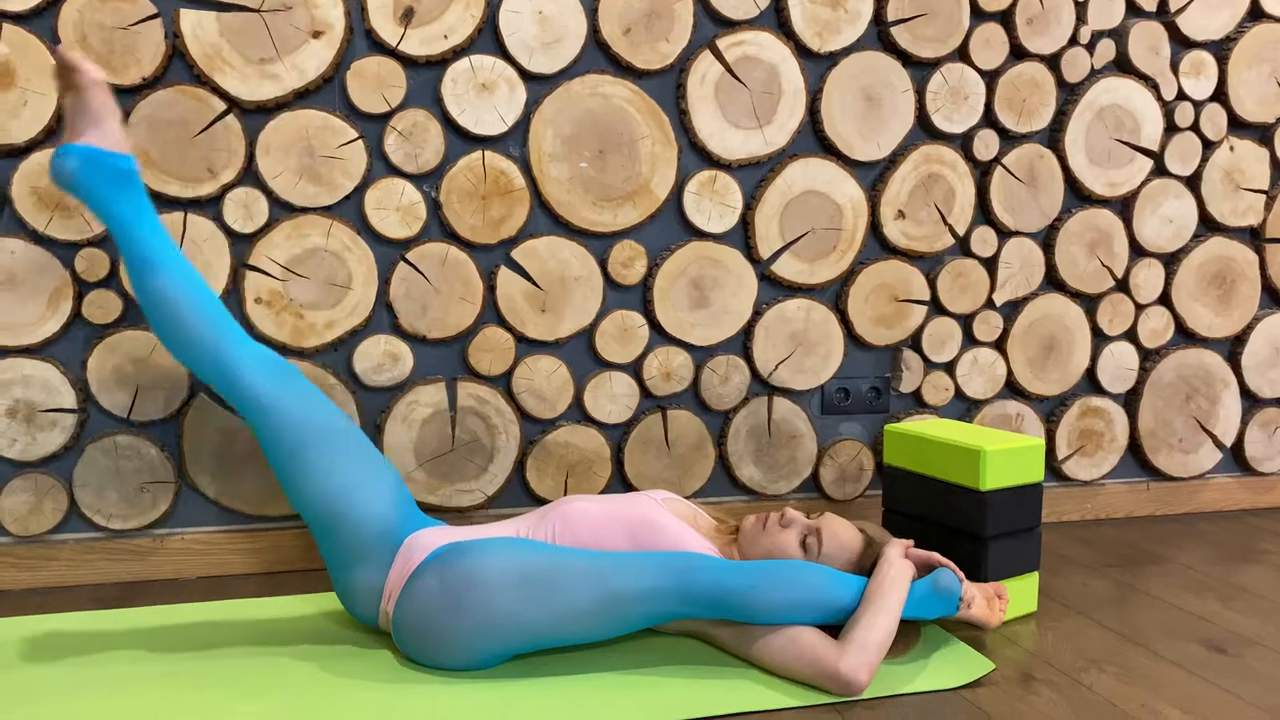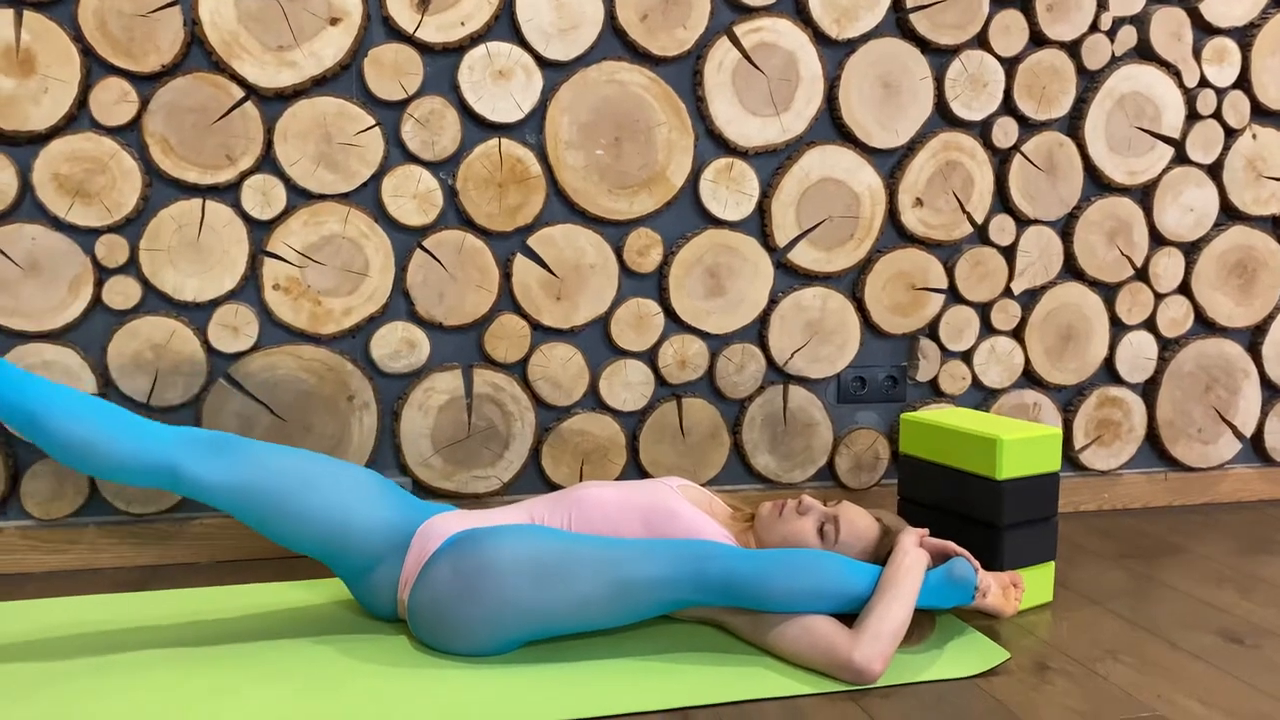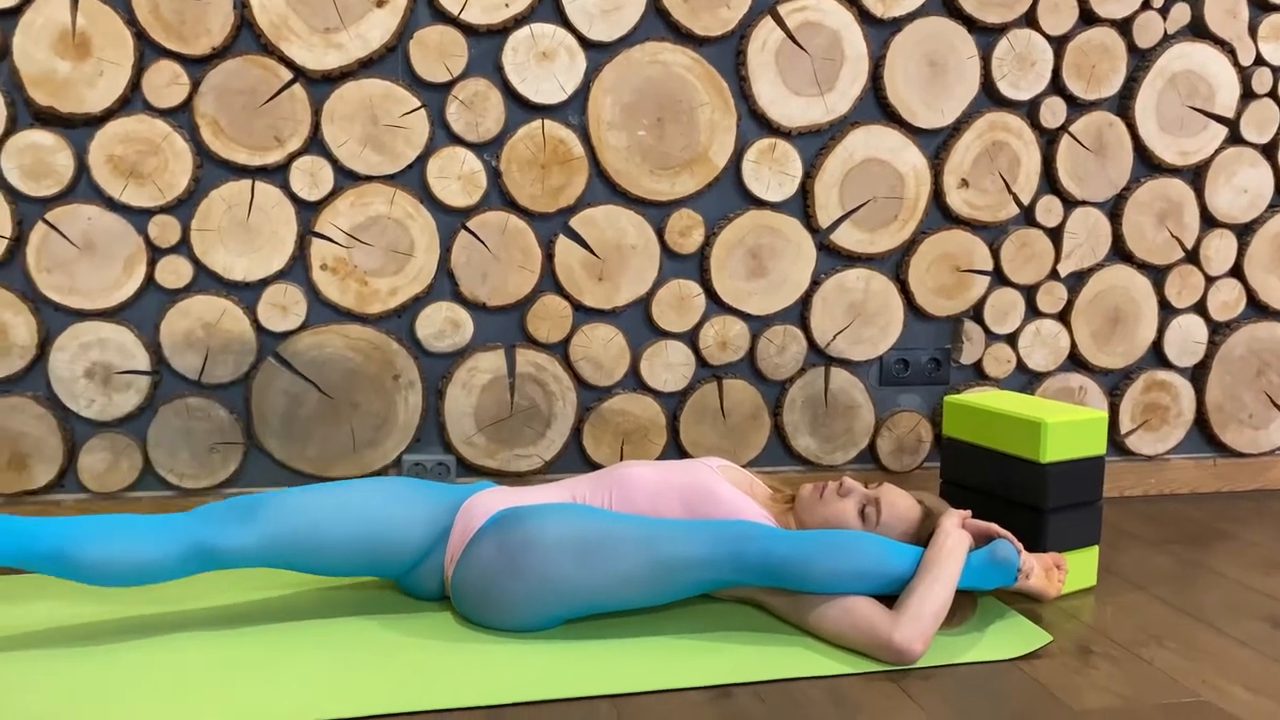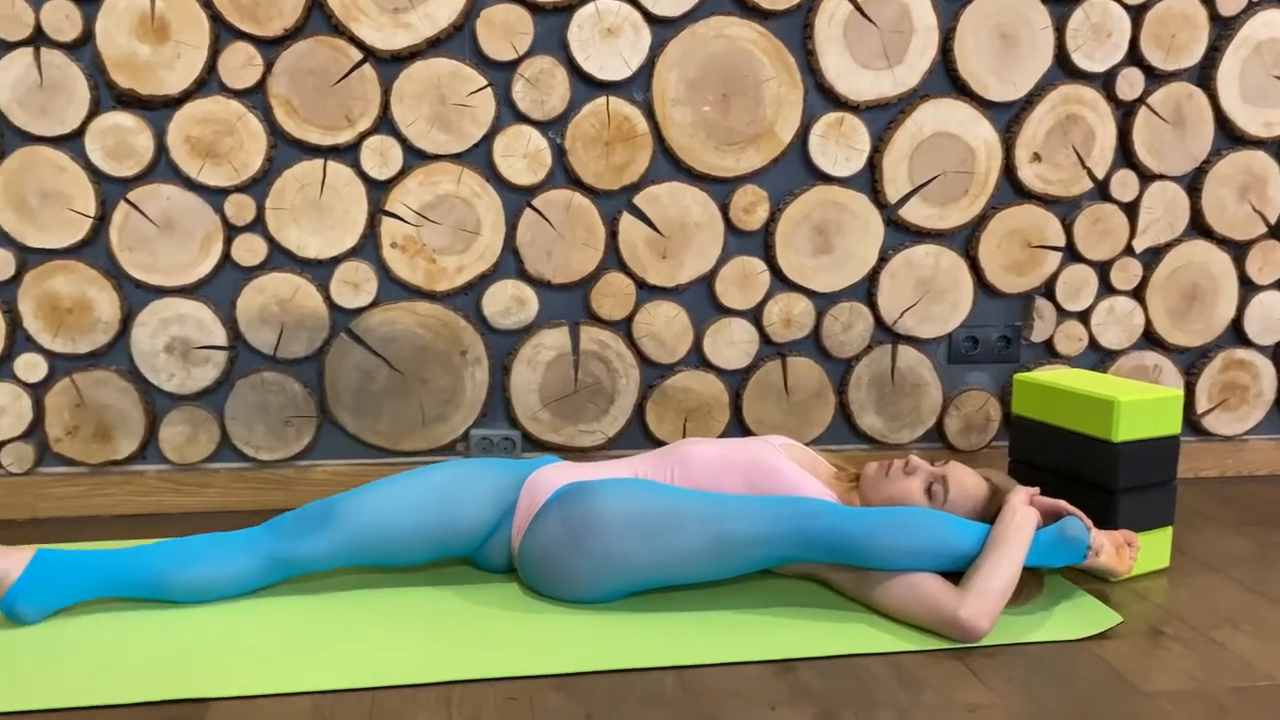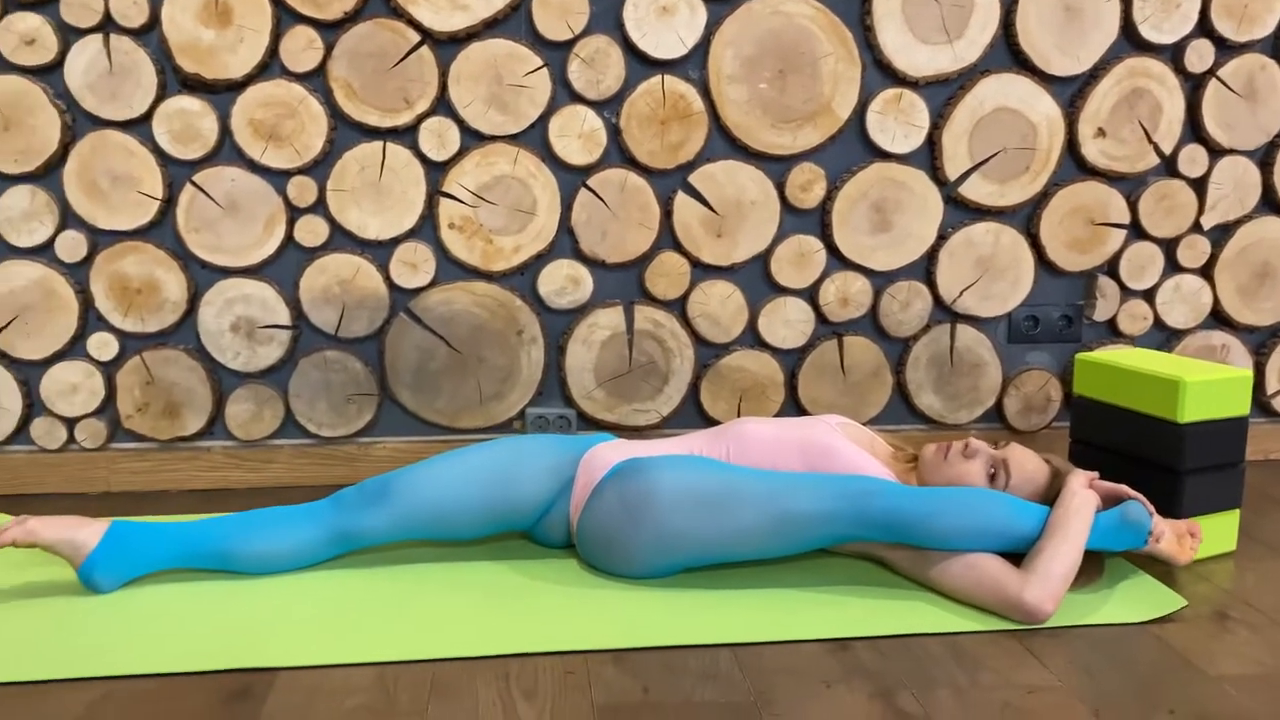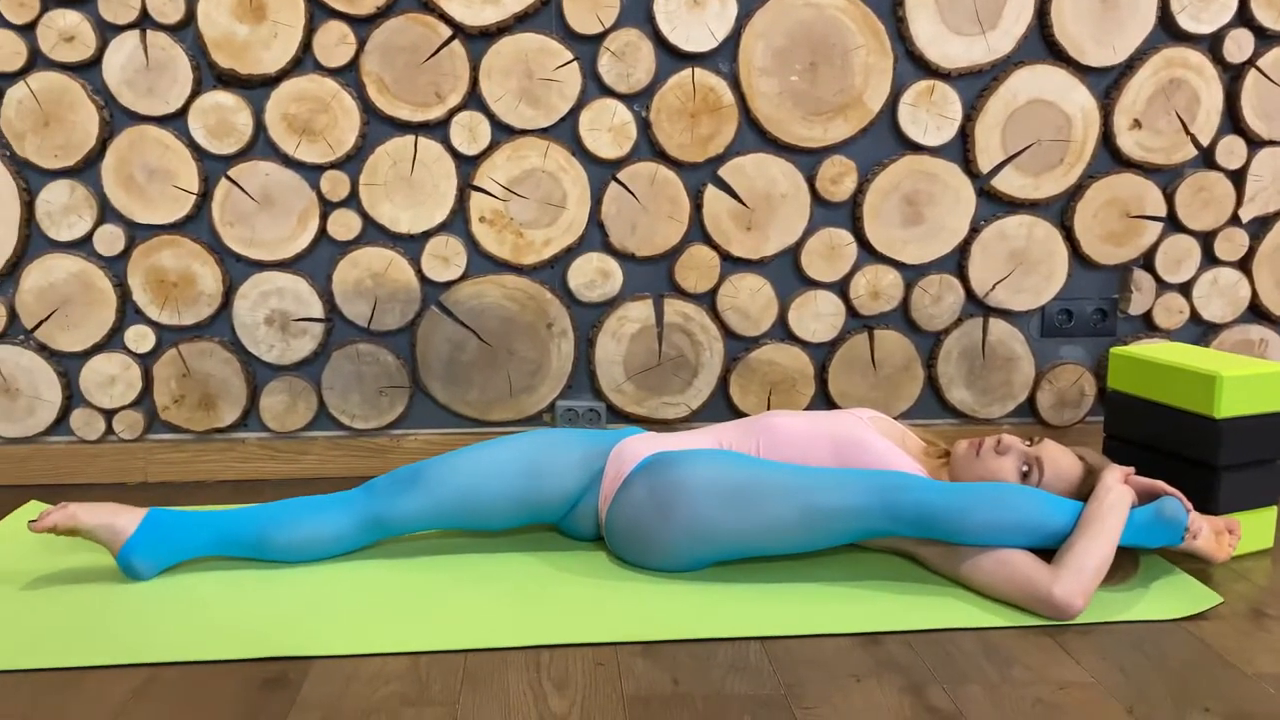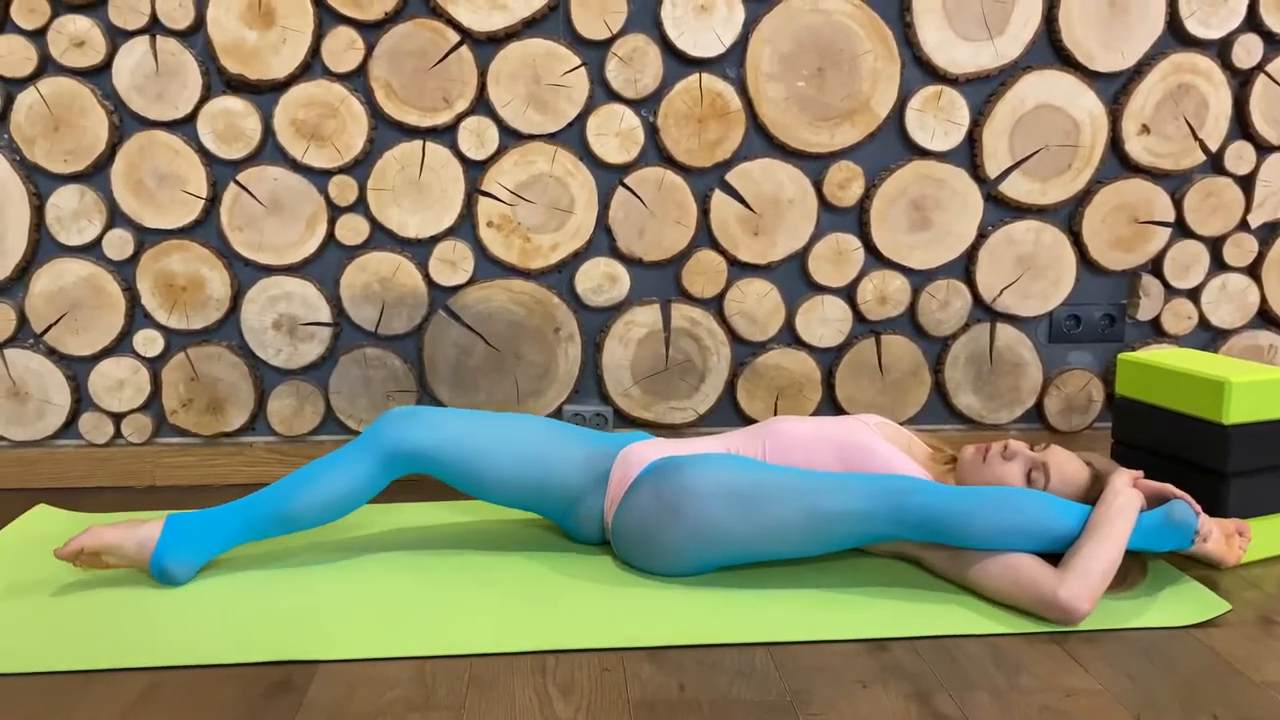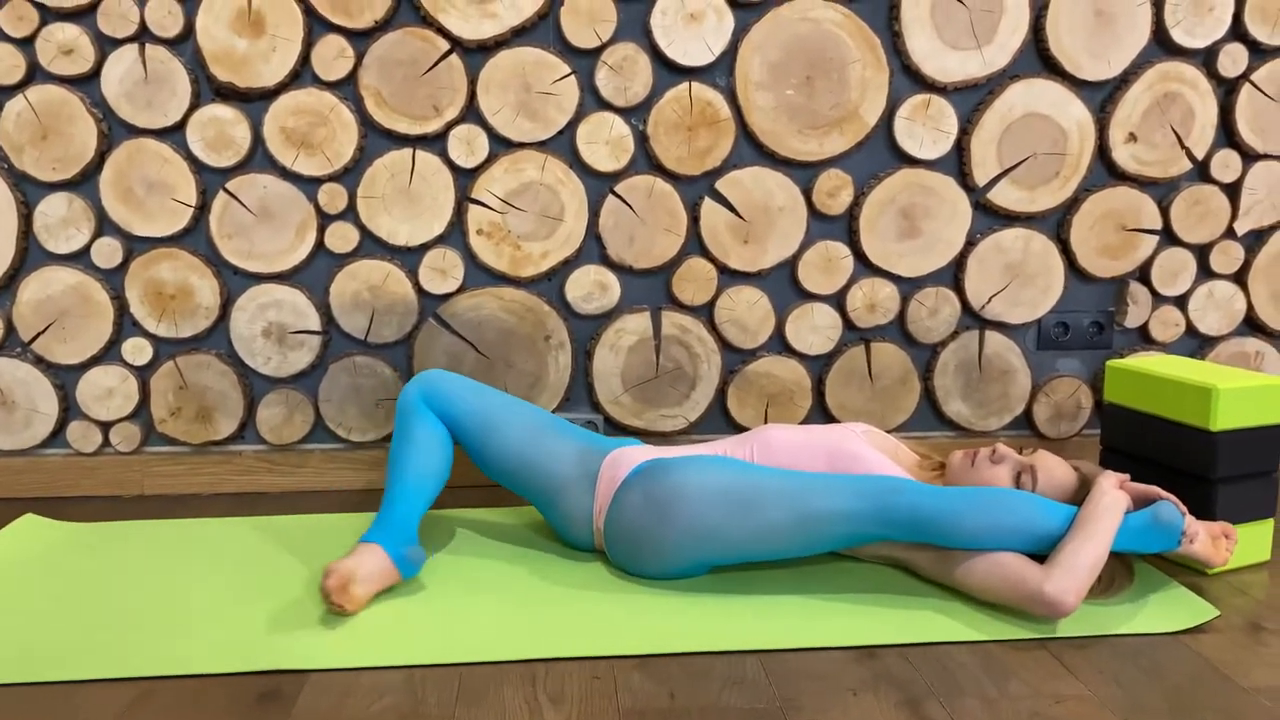
dt=0.5s
person 1, frame 1
left shoulder: (730, 597)
right shoulder: (701, 524)
left elbow: (849, 673)
left wrist: (897, 581)
left hip: (448, 604)
right hip: (401, 557)
person 1, frame 2
left shoulder: (737, 574)
right shoulder: (708, 508)
left elbow: (863, 654)
left wrist: (914, 563)
left hip: (464, 590)
right hip: (424, 531)
right knee: (190, 457)
person 1, frame 3
left shoulder: (786, 563)
right shoulder: (743, 485)
left elbow: (901, 639)
left wrist: (956, 551)
left hip: (512, 571)
right hip: (464, 515)
right knee: (220, 525)
person 1, frame 4
left shoulder: (853, 538)
right shoulder: (811, 465)
left elbow: (968, 613)
left wrist: (1022, 525)
left hip: (575, 543)
right hip: (530, 489)
right knee: (295, 538)
person 1, frame 5
left shoulder: (908, 523)
right shoulder: (868, 442)
left elbow: (1030, 596)
left wrist: (1082, 512)
left hip: (633, 517)
right hip: (586, 467)
right knee: (356, 513)
right ankle: (122, 546)
person 1, frame 6
left shoulder: (940, 512)
right shoulder: (901, 437)
left elbow: (1062, 591)
left wrist: (1116, 504)
left hip: (662, 510)
right hip: (618, 459)
right knee: (389, 498)
right ankle: (159, 533)
person 1, frame 7
left shoulder: (945, 515)
right shoulder: (908, 444)
left elbow: (1067, 595)
left wrist: (1124, 512)
left hip: (668, 511)
right hip: (625, 466)
right knee: (398, 432)
right ankle: (188, 538)
person 1, frame 8
left shoulder: (929, 519)
right shoulder: (896, 455)
left elbow: (1051, 590)
left wrist: (1106, 507)
left hip: (657, 508)
right hip: (618, 469)
right knee: (434, 389)
right ankle: (390, 545)
